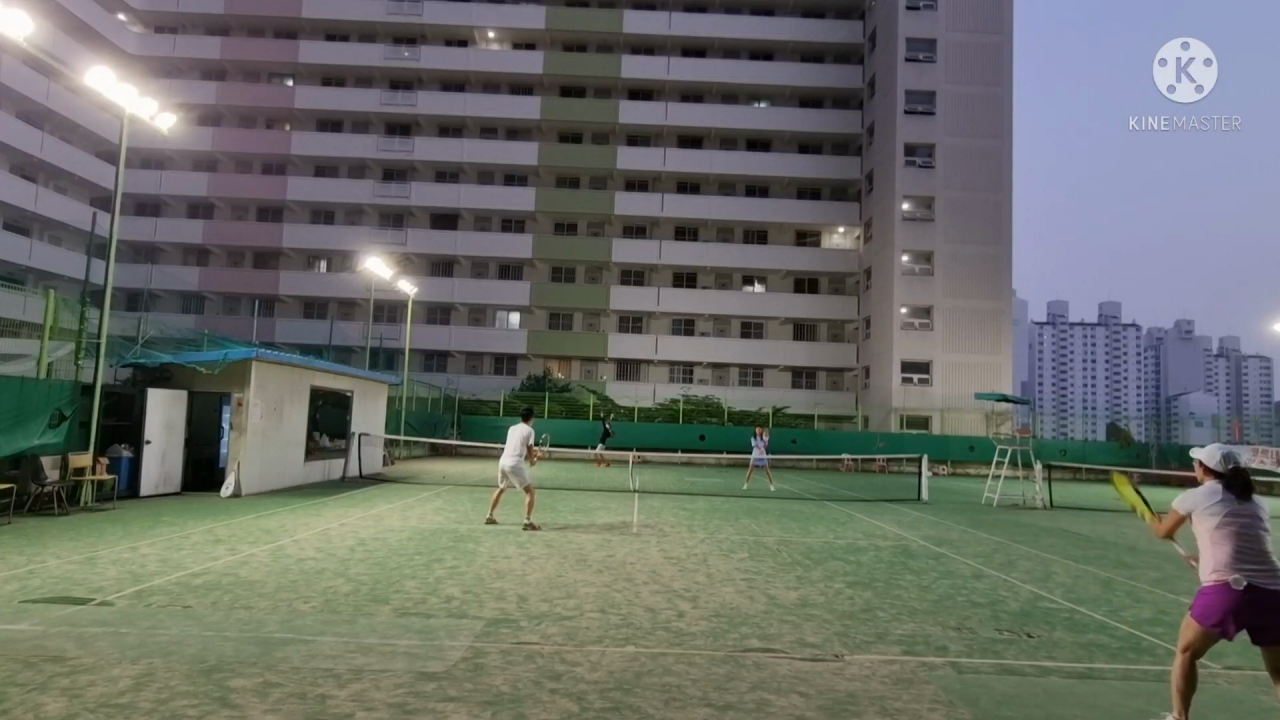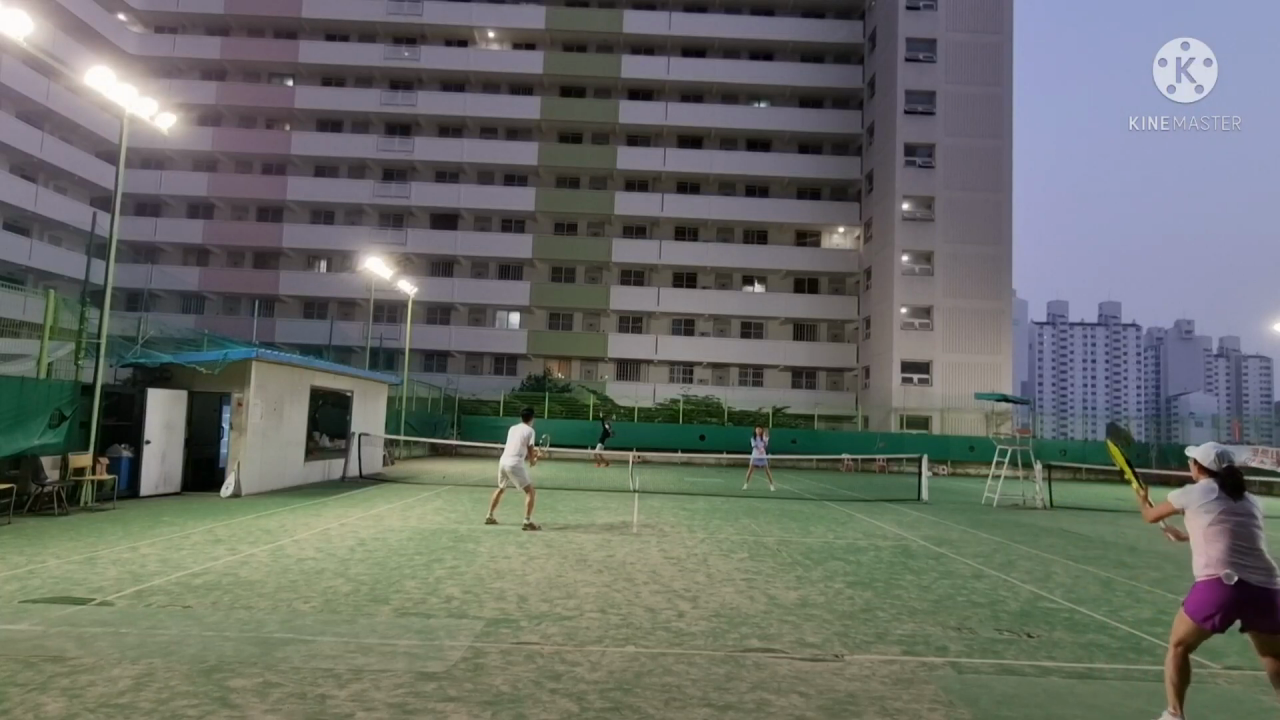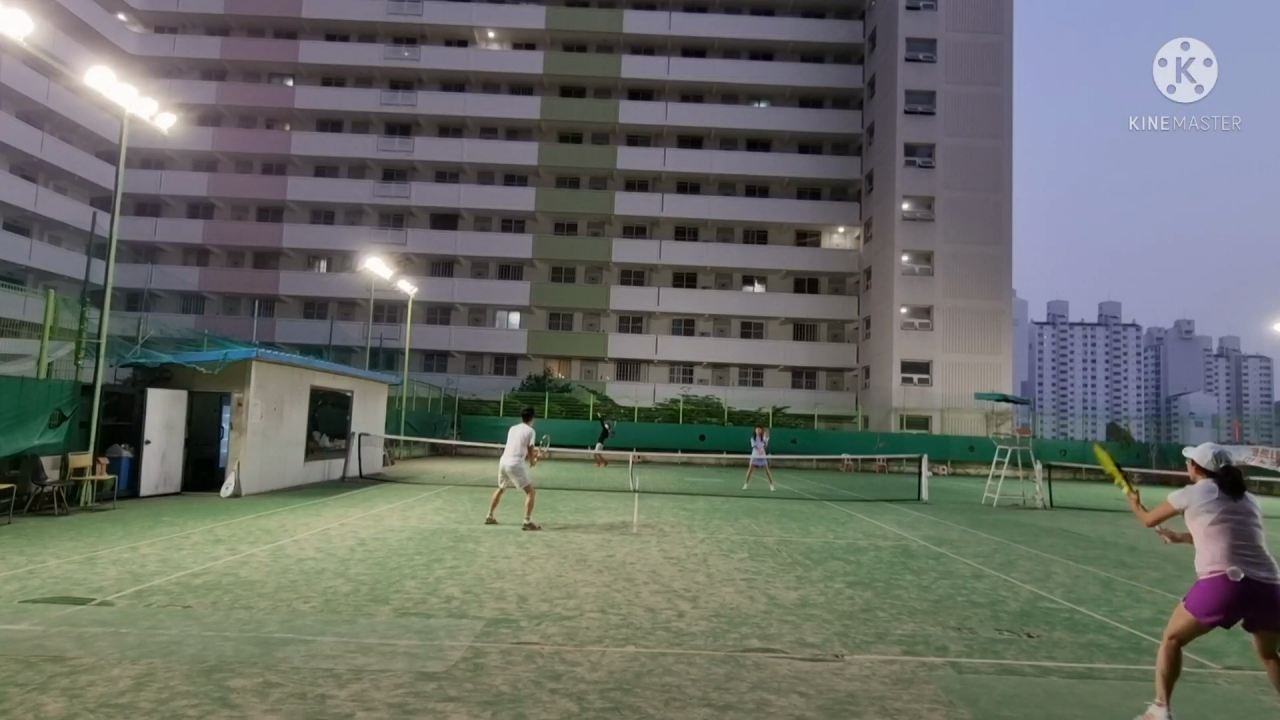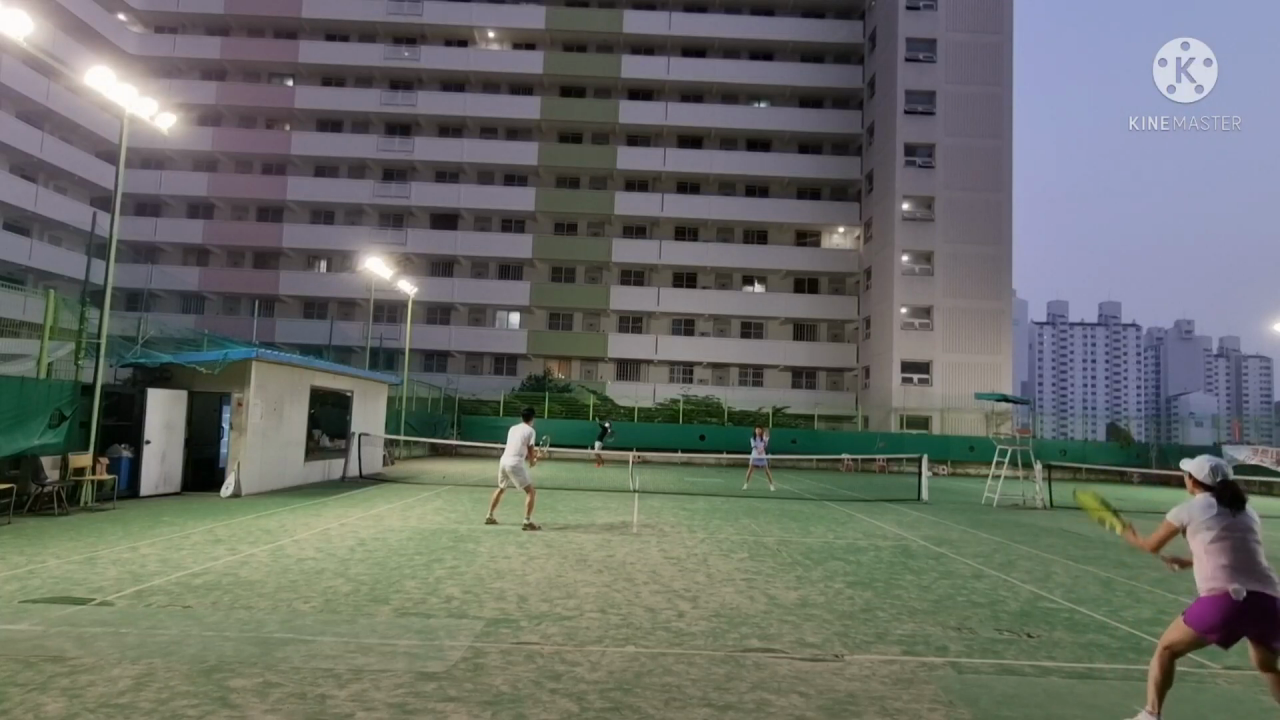
dt=0.1s
person 1, frame 1
left shoulder: (1194, 497)
right shoulder: (1256, 503)
left elbow: (1162, 531)
left wrist: (1152, 520)
left hip: (1225, 591)
left knee: (1185, 652)
person 1, frame 2
left shoulder: (1189, 494)
right shoulder: (1250, 501)
left elbow: (1152, 516)
left wrist: (1143, 500)
left hip: (1220, 587)
left knee: (1178, 646)
person 1, frame 3
left shoulder: (1189, 494)
right shoulder: (1249, 500)
left elbow: (1149, 520)
left wrist: (1135, 504)
right wrist: (1182, 537)
left hip: (1224, 585)
left knee: (1172, 638)
person 1, frame 4
left shoulder: (1187, 510)
right shoulder: (1247, 513)
left elbow: (1152, 545)
left wrist: (1131, 537)
left hip: (1223, 601)
left knee: (1166, 650)
